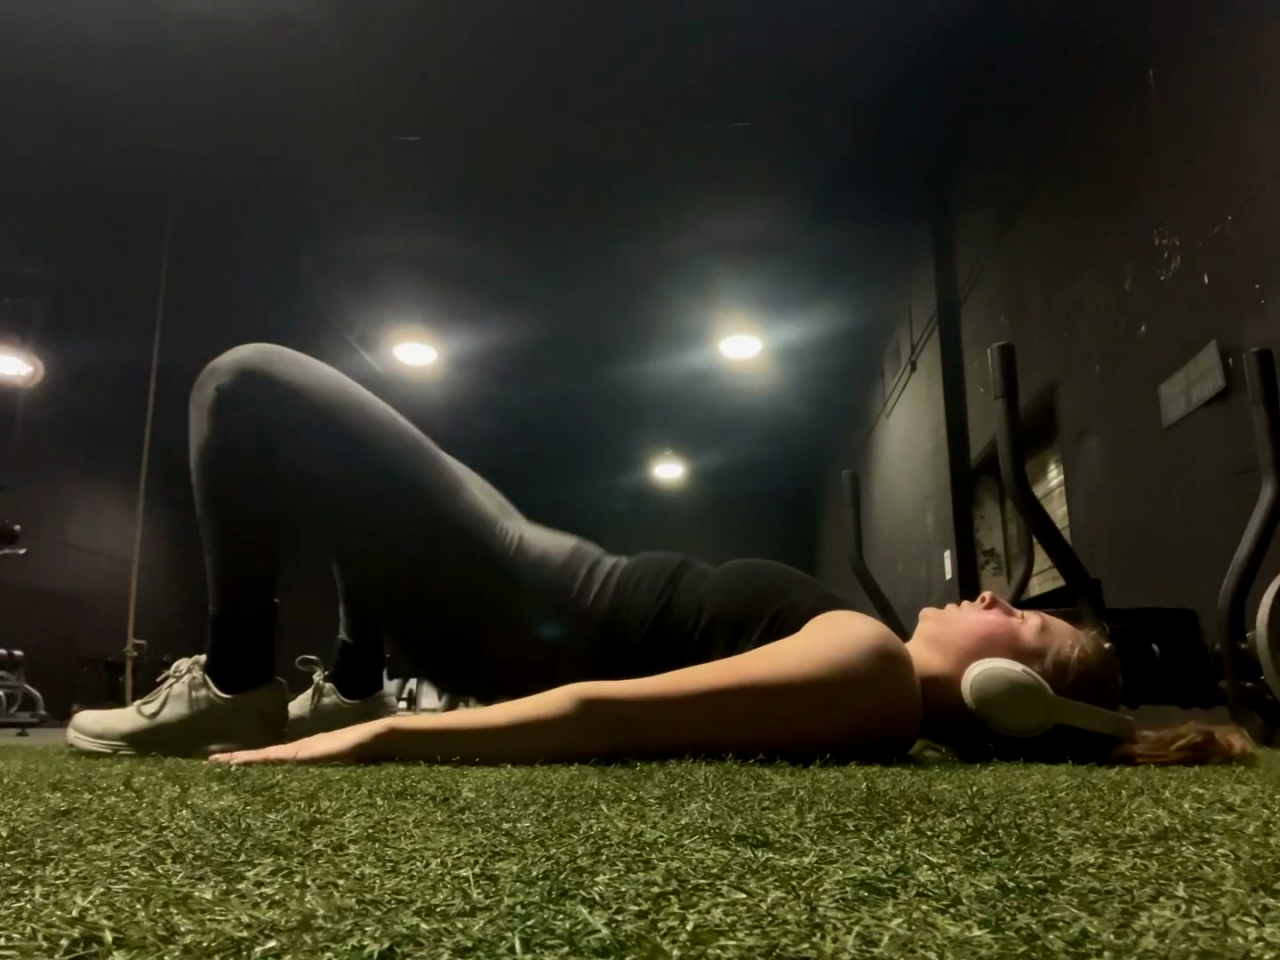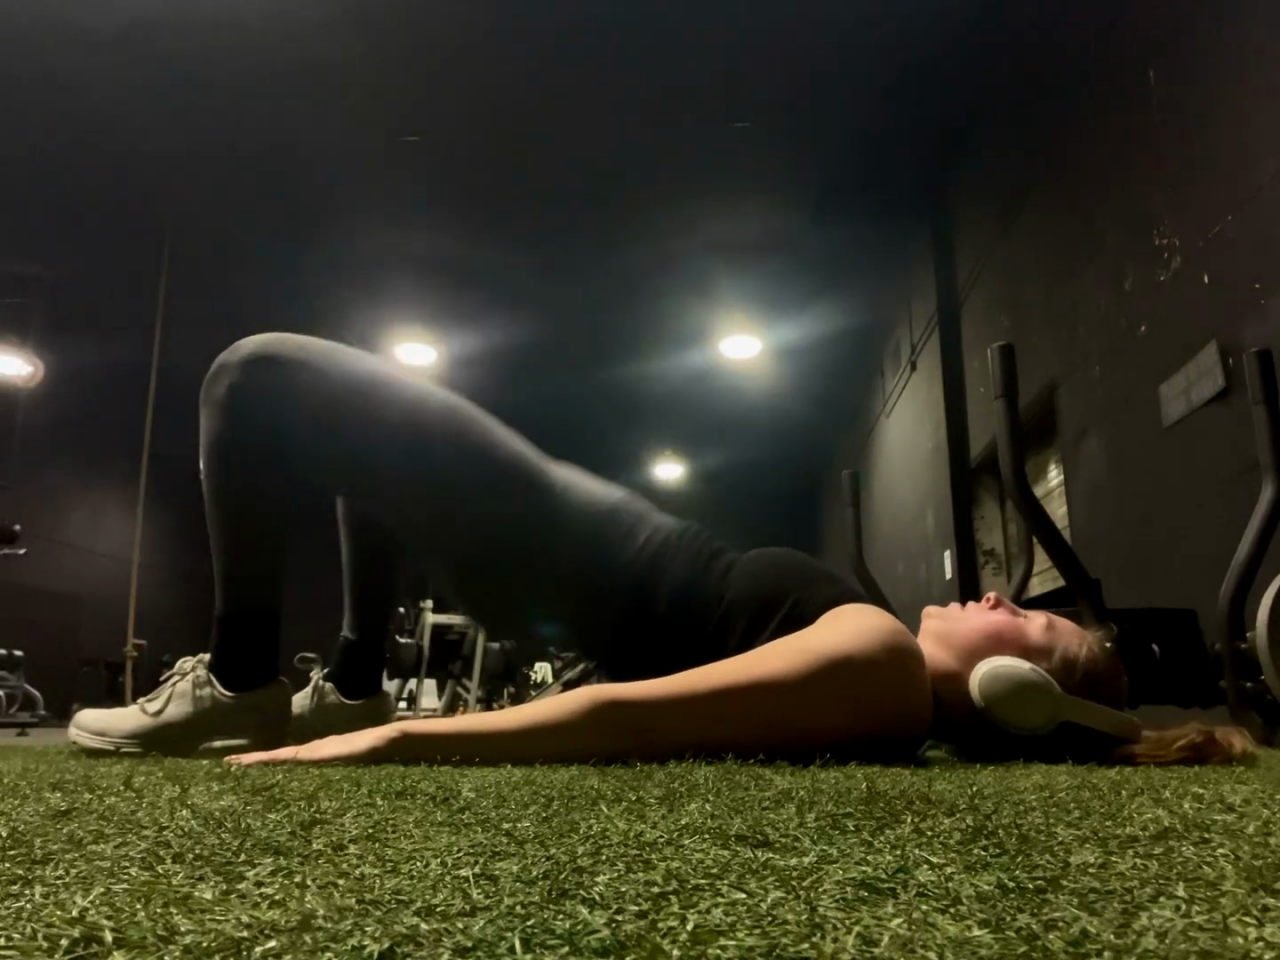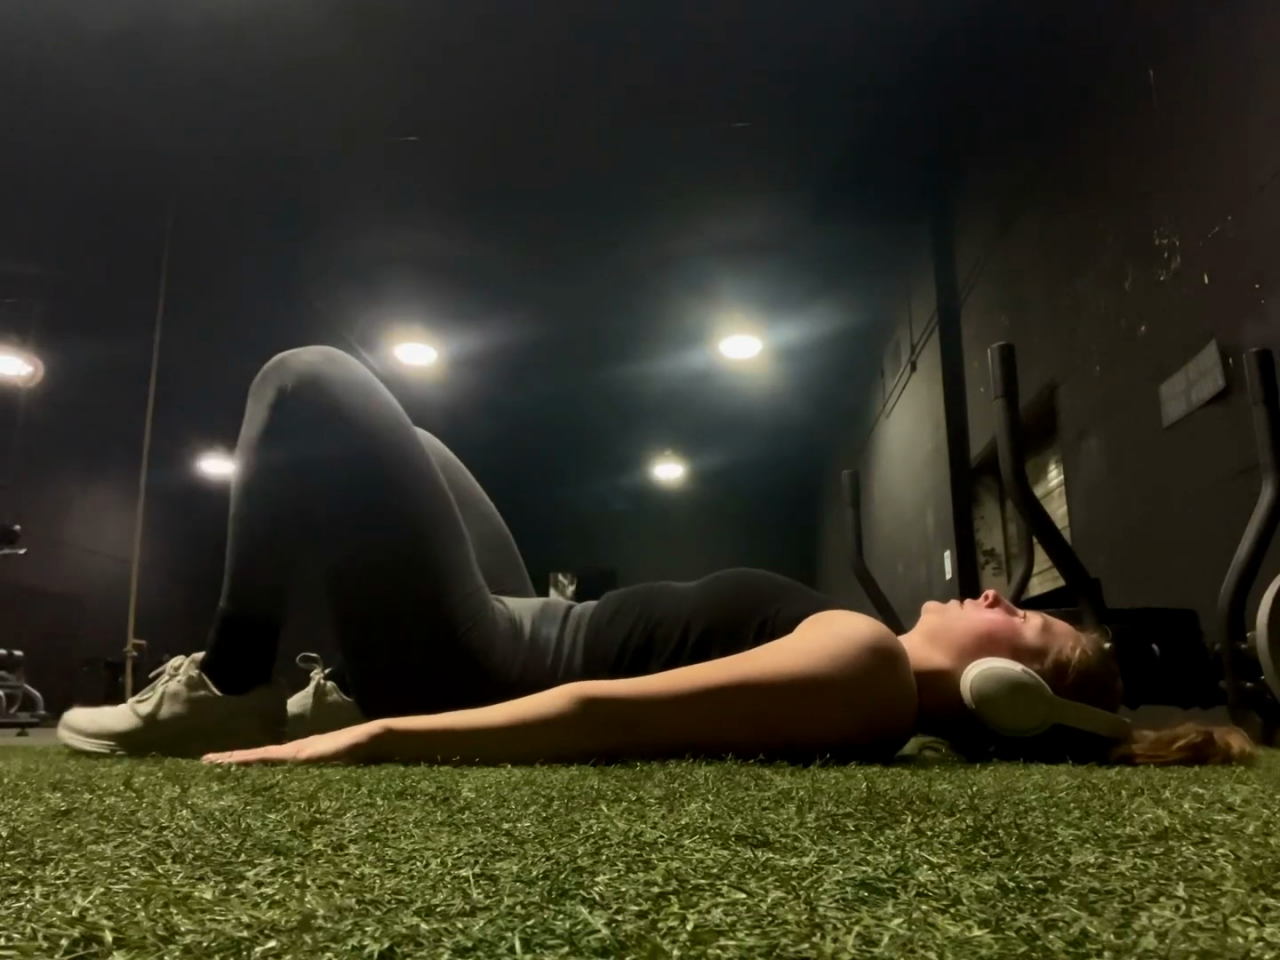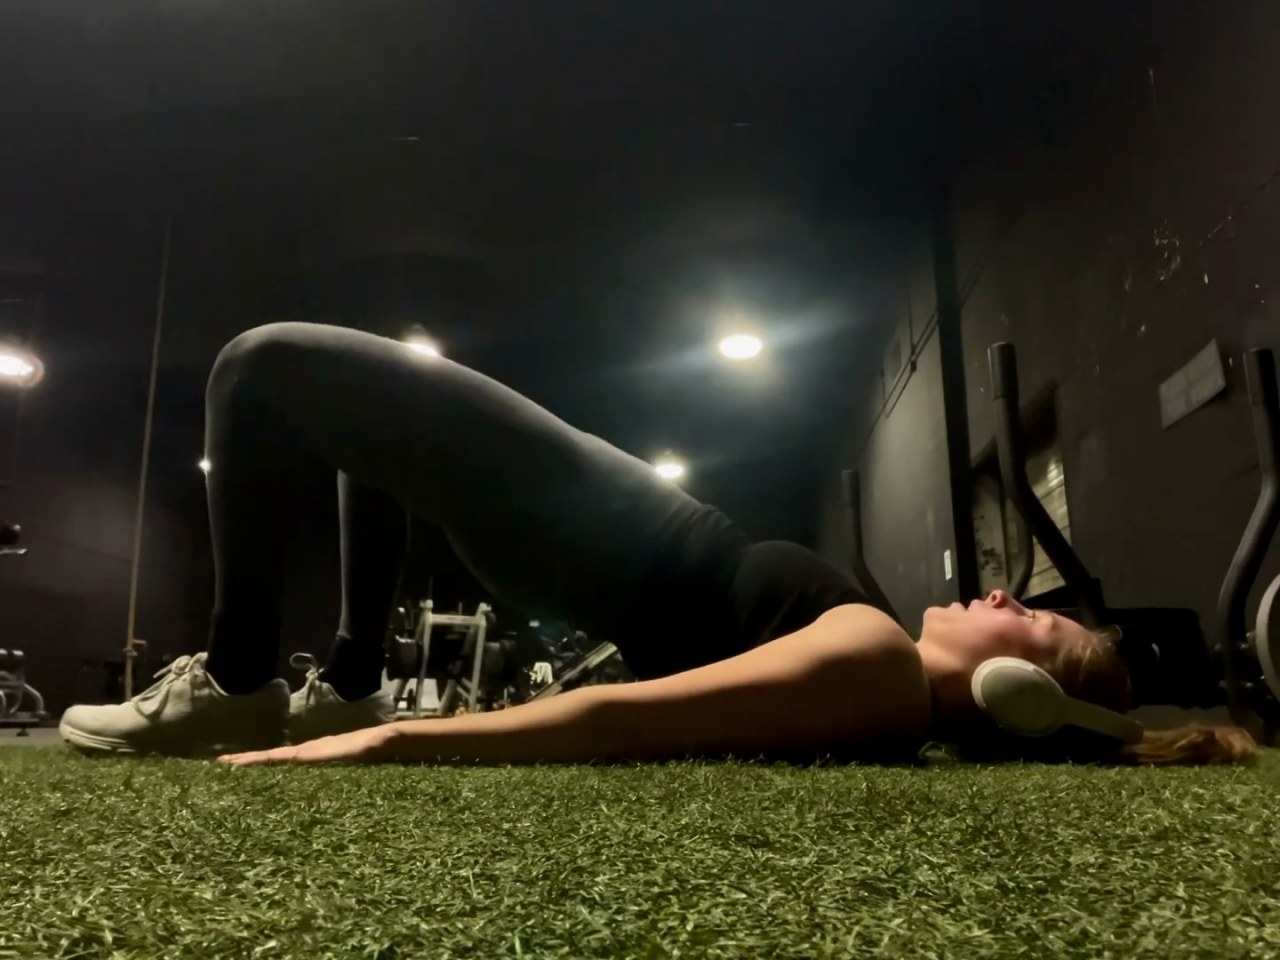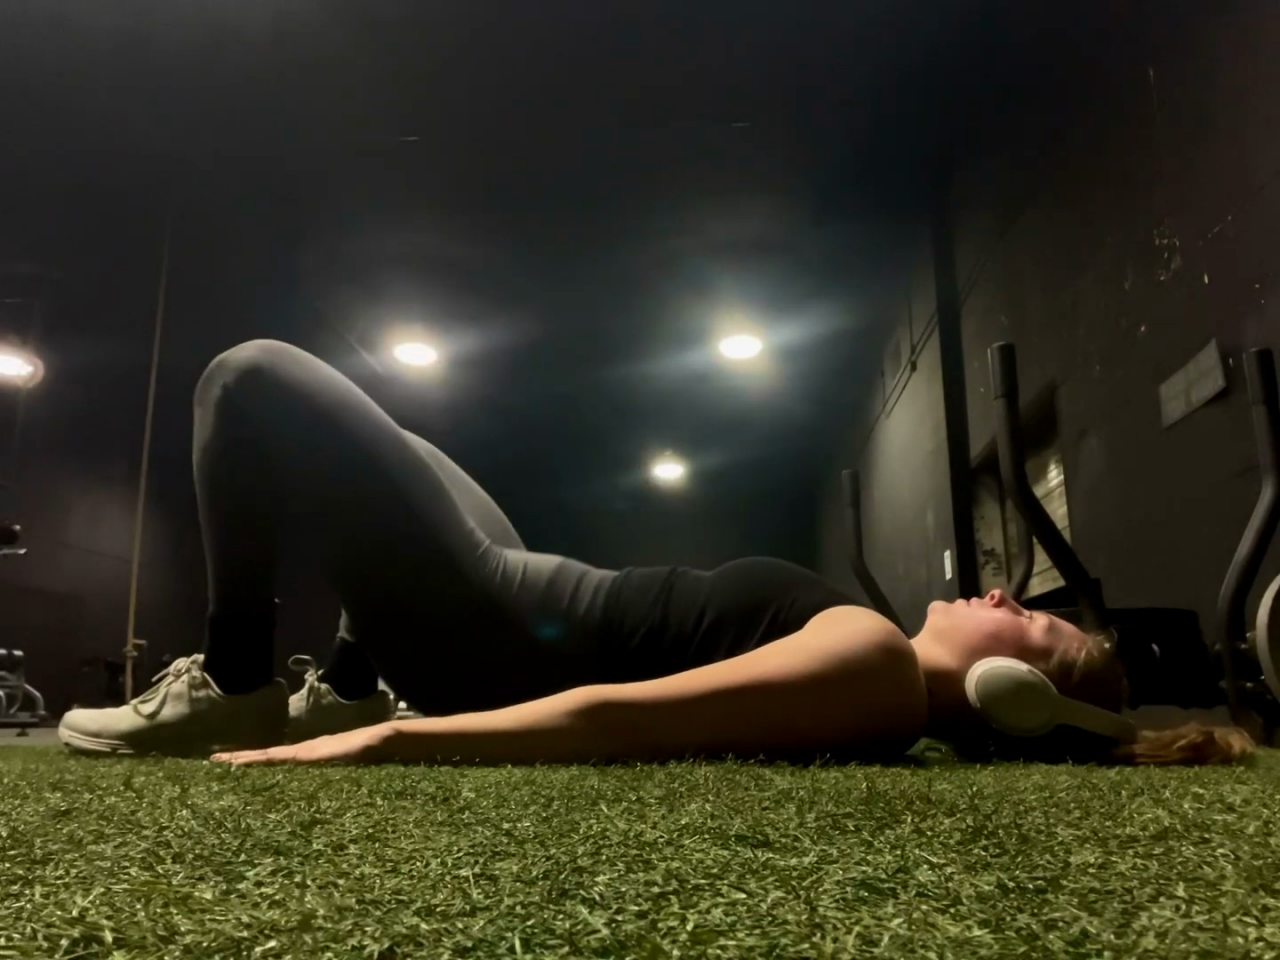
dt=1s
person 1, frame 1
left shoulder: (866, 672)
right shoulder: (897, 692)
left elbow: (606, 718)
left wrist: (378, 744)
left hip: (515, 609)
right hip: (551, 587)
left knee: (247, 384)
right knee: (373, 448)
left ankle: (230, 693)
right ankle: (348, 687)
person 1, frame 2
left shoulder: (878, 668)
right shoulder: (908, 686)
left elbow: (621, 719)
left wrist: (394, 743)
right hip: (594, 549)
left knee: (256, 380)
right knee: (364, 431)
left ankle: (236, 690)
right ankle: (349, 685)
person 1, frame 3
left shoulder: (861, 671)
right shoulder: (886, 688)
left elbow: (607, 717)
left wrist: (370, 740)
left hip: (475, 666)
right hip: (526, 631)
left knee: (311, 382)
right knee: (414, 450)
left ankle: (227, 691)
right ankle: (339, 690)
person 1, frame 4
left shoulder: (873, 672)
right shoulder: (908, 690)
left elbow: (620, 722)
left wrist: (390, 744)
right hip: (607, 528)
left knee: (267, 368)
right knee: (368, 416)
left ankle: (232, 690)
right ankle: (343, 685)
person 1, frame 5
left shoulder: (873, 668)
right shoulder: (898, 685)
left elbow: (614, 721)
left wrist: (382, 744)
left hip: (492, 634)
right hip: (532, 604)
left knee: (253, 381)
right knee: (385, 439)
left ankle: (229, 694)
right ankle: (341, 688)
